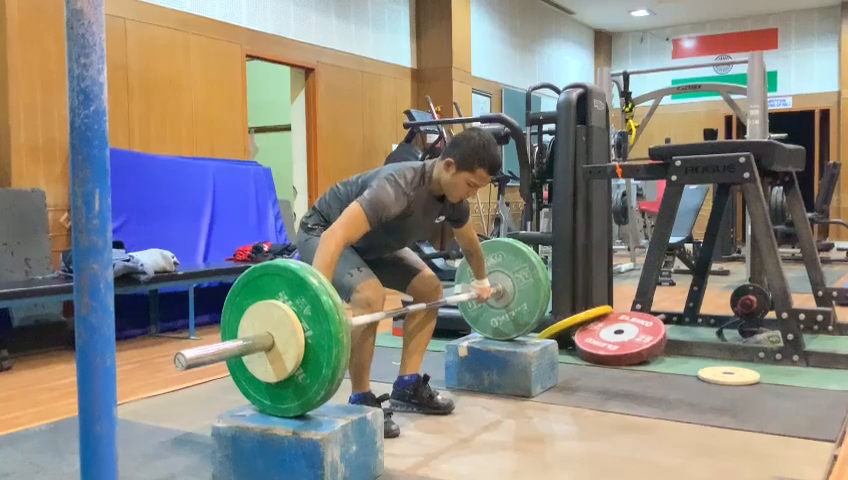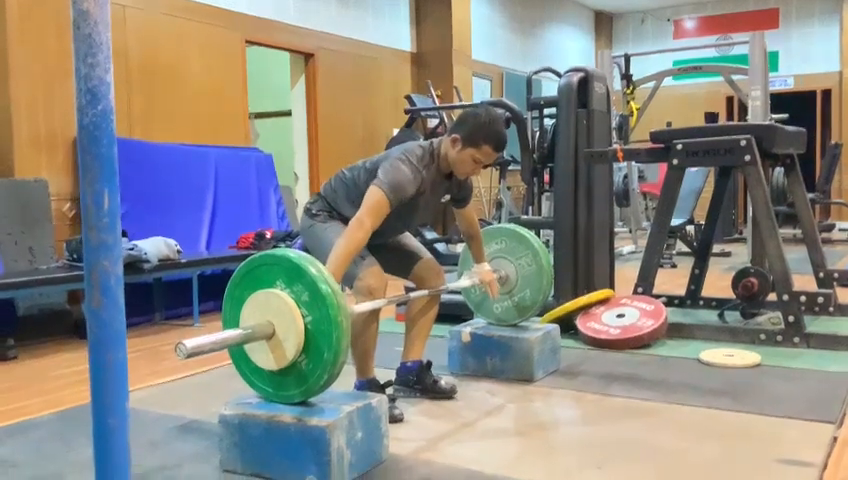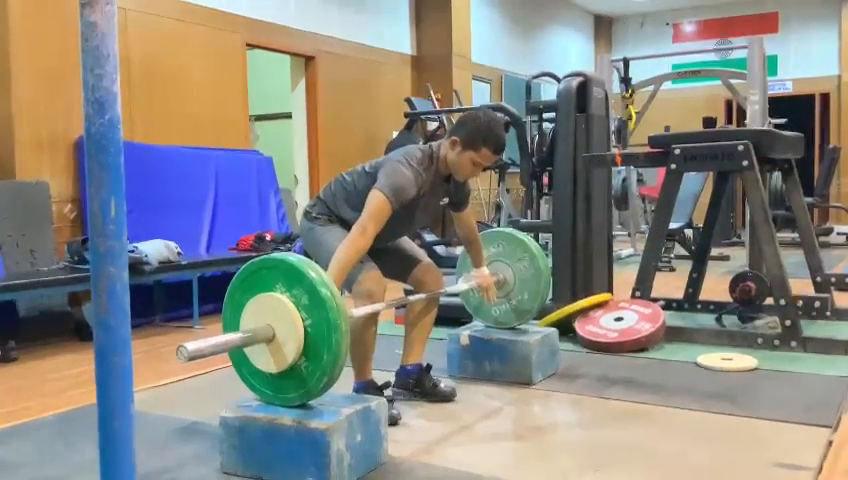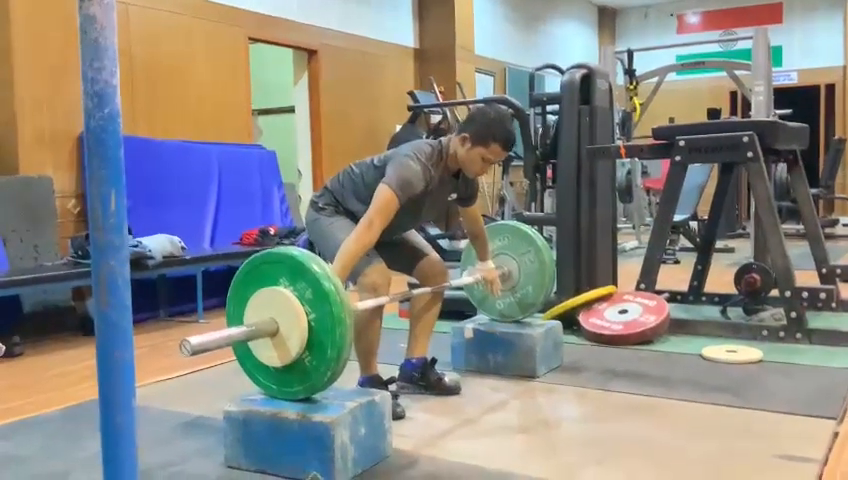
dt=0.7s
person 1, frame 1
left shoulder: (454, 198)
right shoulder: (398, 186)
left elbow: (469, 243)
right elbow: (333, 237)
left wrist: (481, 281)
left hip: (372, 239)
right hip: (321, 232)
left knee: (429, 288)
right knee: (370, 295)
left ankle: (408, 386)
right ankle: (361, 400)
person 1, frame 2
left shoulder: (458, 178)
right shoulder: (407, 167)
left elbow: (469, 226)
right elbow: (360, 226)
left wrist: (482, 266)
left hip: (379, 225)
right hip: (327, 218)
left knee: (431, 275)
right knee: (371, 282)
left ankle: (411, 372)
right ankle: (366, 387)
person 1, frame 3
left shoulder: (456, 181)
right shoulder: (407, 170)
left elbow: (467, 230)
right elbow: (363, 231)
left wrist: (480, 270)
left hip: (378, 229)
right hip: (327, 221)
left knee: (430, 279)
right knee: (371, 286)
left ankle: (410, 376)
right ankle: (364, 389)
person 1, frame 4
left shoulder: (464, 177)
right shoulder: (415, 165)
left elbow: (474, 226)
right elbow: (369, 226)
left wrist: (486, 264)
left hip: (383, 220)
right hip: (333, 212)
left knee: (435, 272)
right knee: (376, 280)
left ankle: (414, 369)
right ankle: (370, 383)
